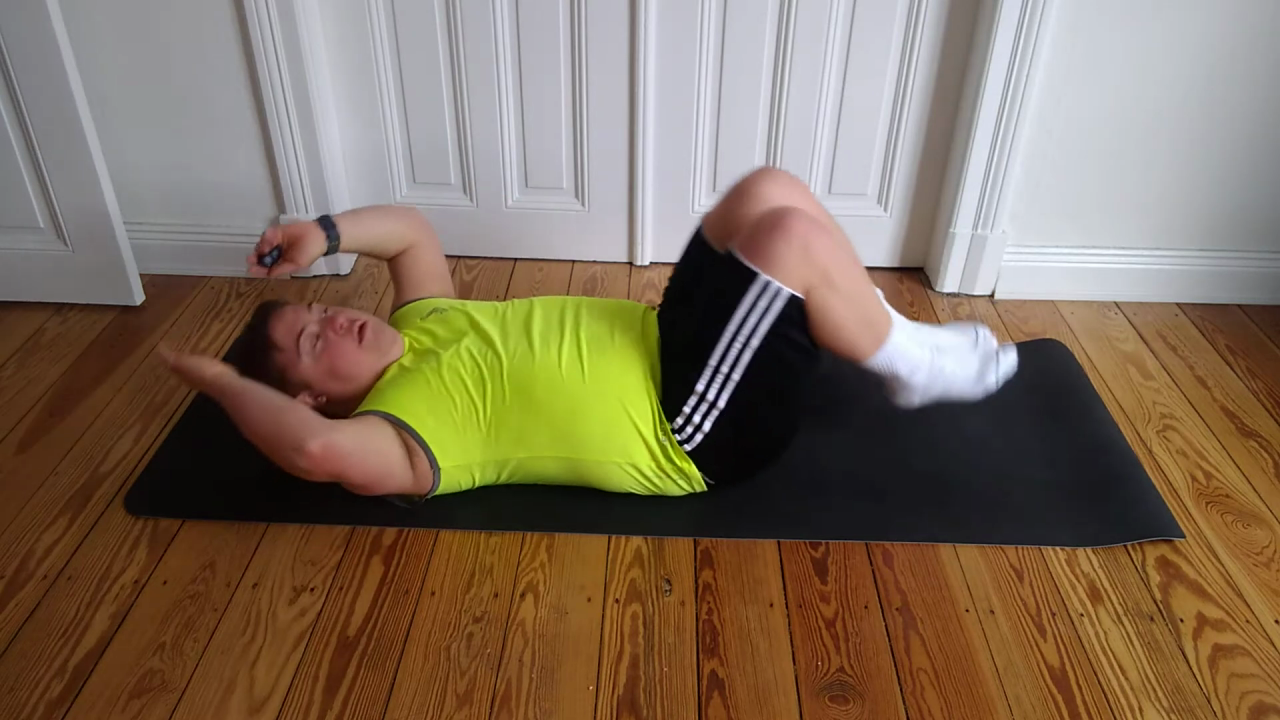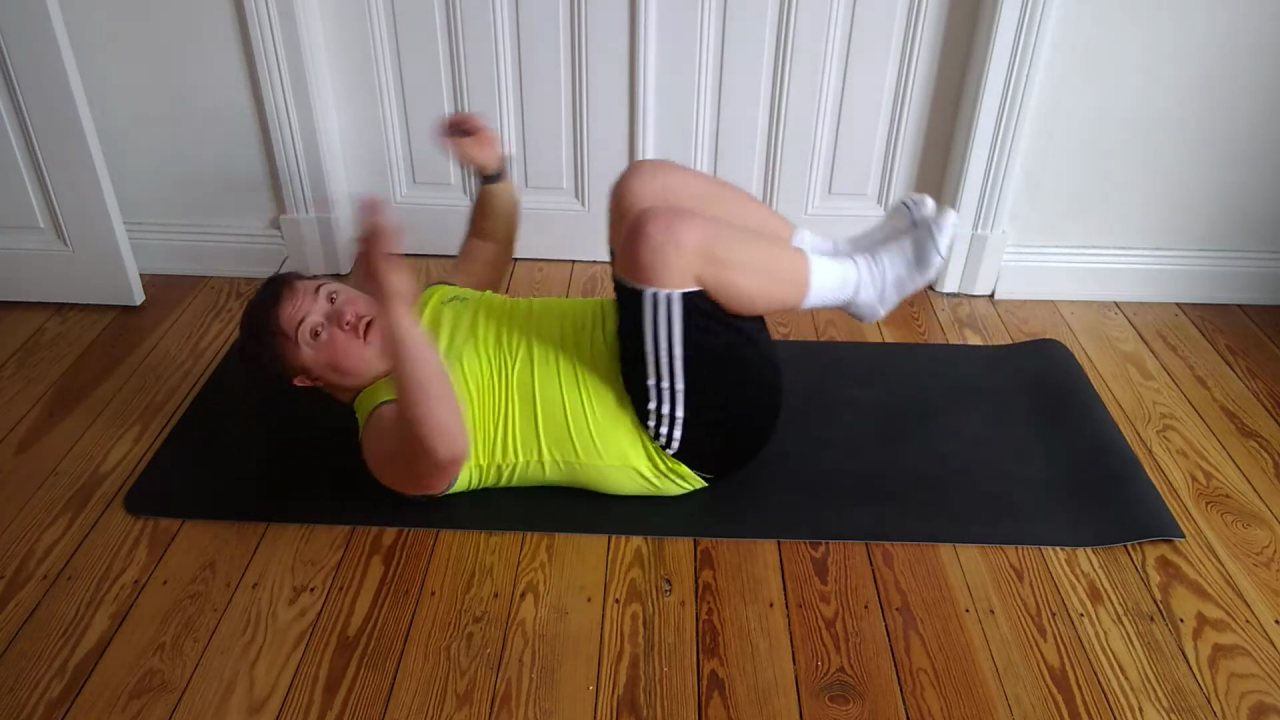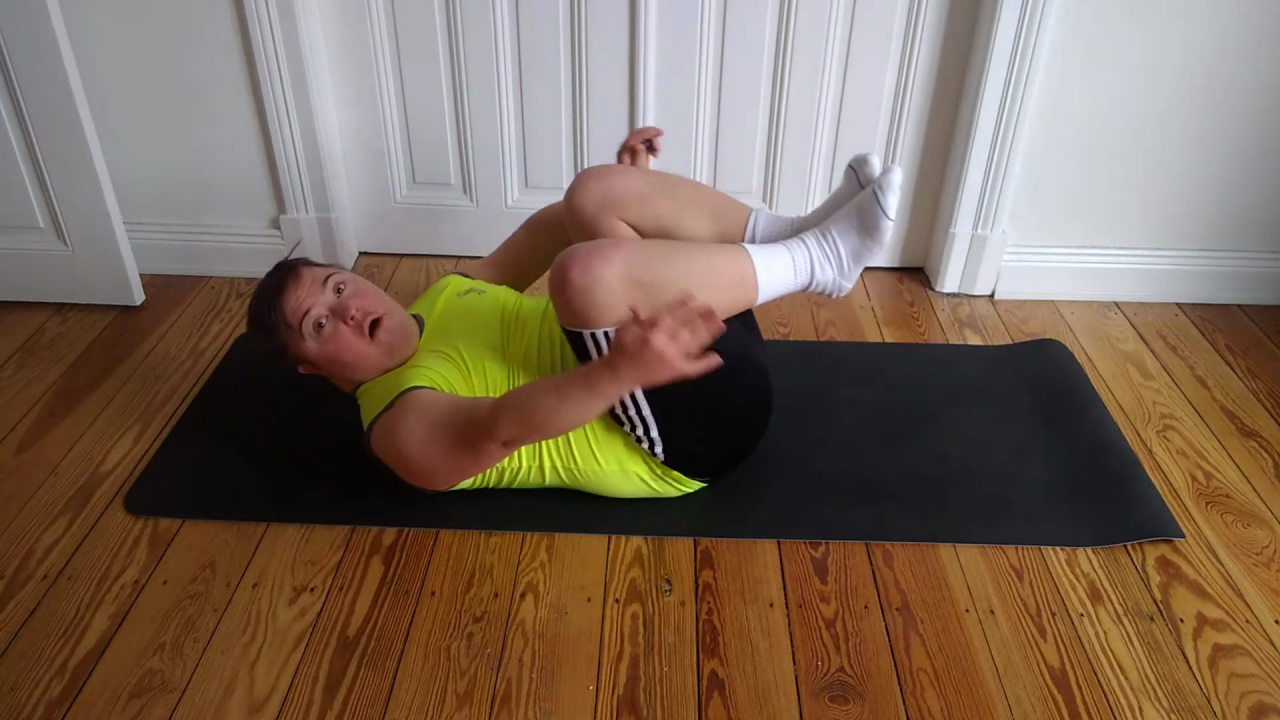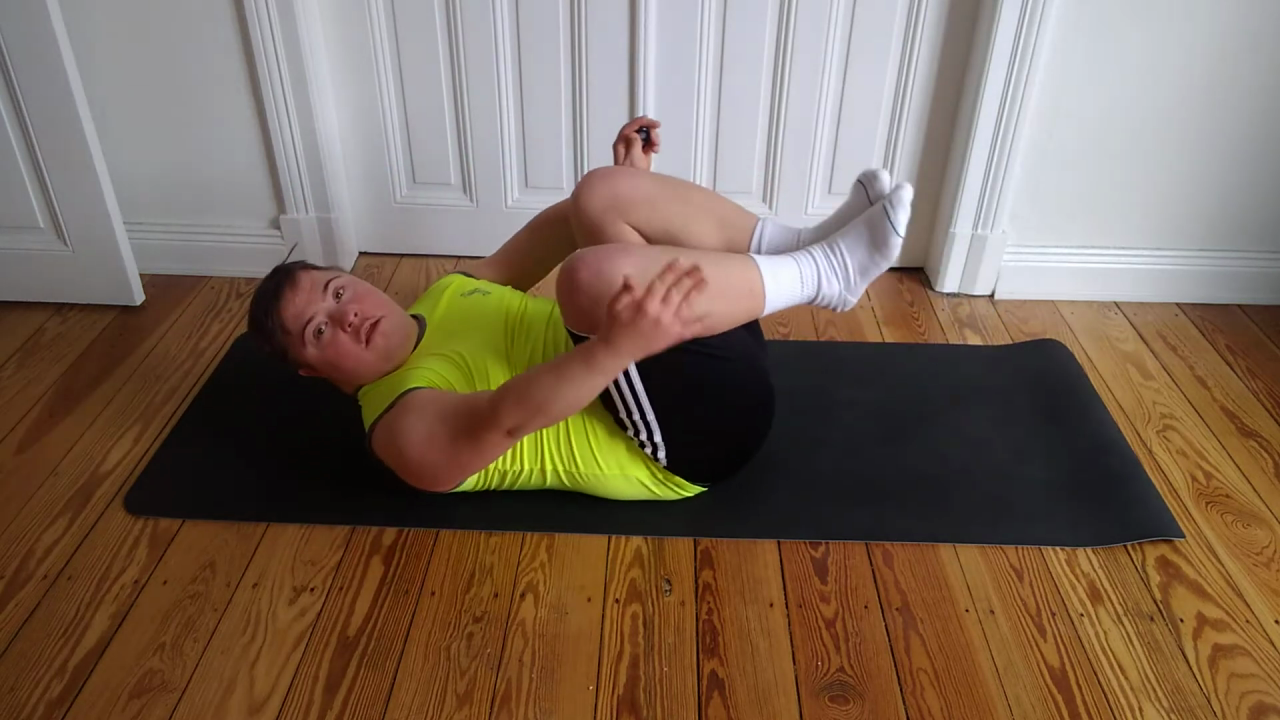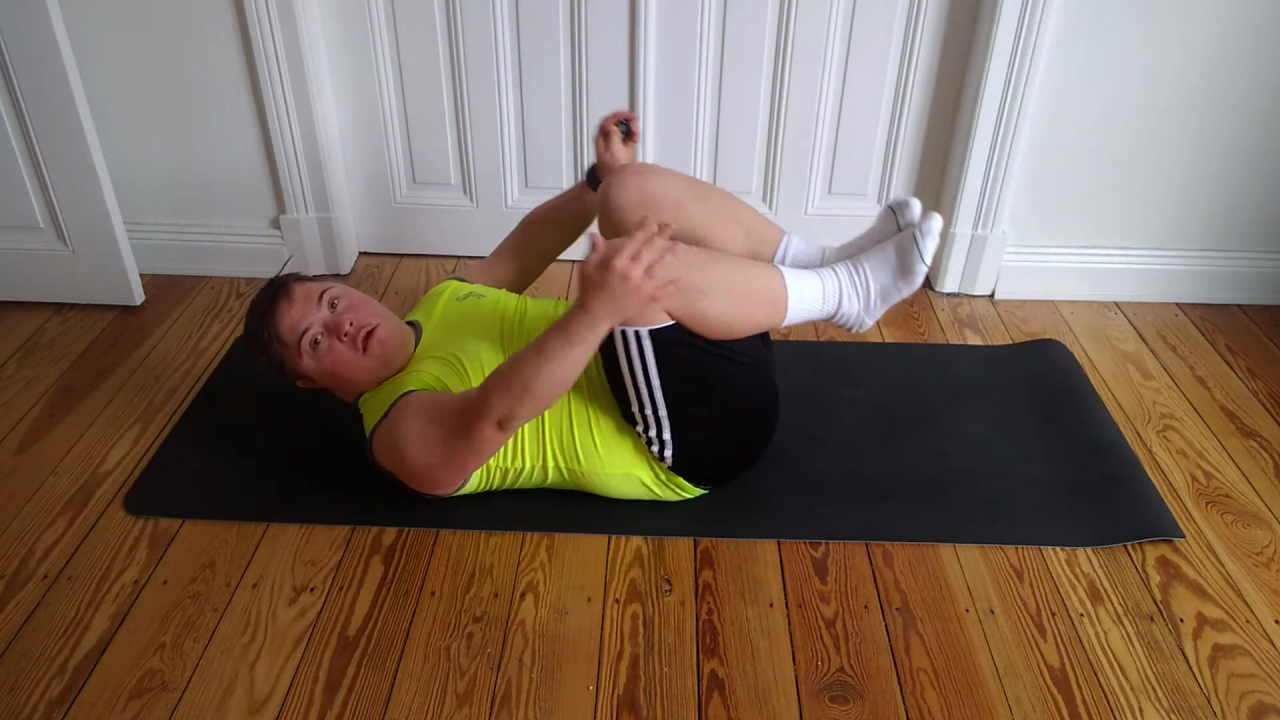
dt=0.3s
person 1, frame 1
left shoulder: (420, 328)
right shoulder: (391, 432)
left elbow: (411, 229)
right elbow: (315, 449)
left wrist: (324, 233)
right wrist: (220, 377)
left hip: (665, 340)
right hip: (693, 429)
left knee: (770, 190)
right knee: (795, 239)
left ankle: (898, 344)
right ankle: (911, 369)
person 1, frame 2
left shoulder: (438, 306)
right shoulder: (391, 432)
left elbow: (496, 237)
right elbow: (445, 448)
left wrist: (491, 171)
right wrist: (394, 310)
left hip: (655, 351)
right hip: (693, 437)
left knee: (645, 188)
right knee: (663, 234)
left ankle: (843, 265)
right ankle: (862, 281)
person 1, frame 3
left shoulder: (444, 300)
right shoulder: (399, 426)
left elbow: (543, 238)
right elbow: (508, 425)
left wrist: (627, 187)
right wrist: (628, 369)
left hip: (698, 341)
right hip: (692, 437)
left knee: (595, 194)
right knee: (592, 271)
left ankle: (795, 242)
right ankle: (814, 262)
person 1, frame 4
left shoulder: (443, 298)
right shoulder: (404, 430)
left elbow: (544, 239)
right elbow: (507, 417)
left wrist: (630, 186)
right wrist: (624, 343)
left hip: (707, 357)
right hip: (697, 441)
left knee: (602, 194)
right knee: (594, 277)
left ankle: (804, 250)
right ankle: (824, 274)
person 1, frame 5
left shoulder: (440, 305)
right shoulder: (405, 437)
left elbow: (526, 244)
right elbow: (500, 410)
left wrist: (600, 180)
right wrist: (599, 308)
left hip: (716, 364)
right hip: (696, 445)
left knee: (634, 192)
right knee: (616, 274)
left ankle: (827, 266)
right ankle: (844, 291)
